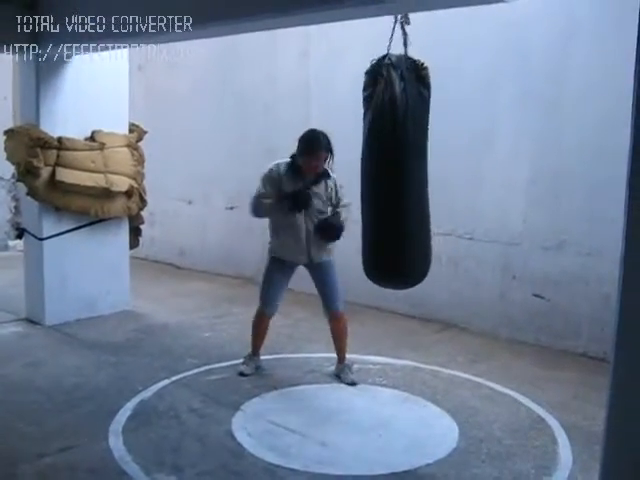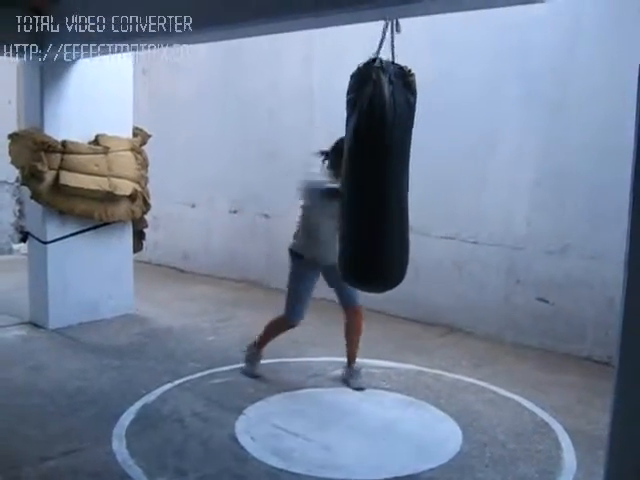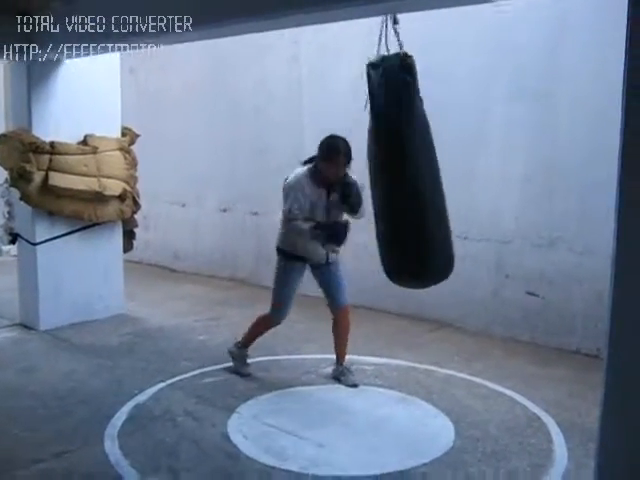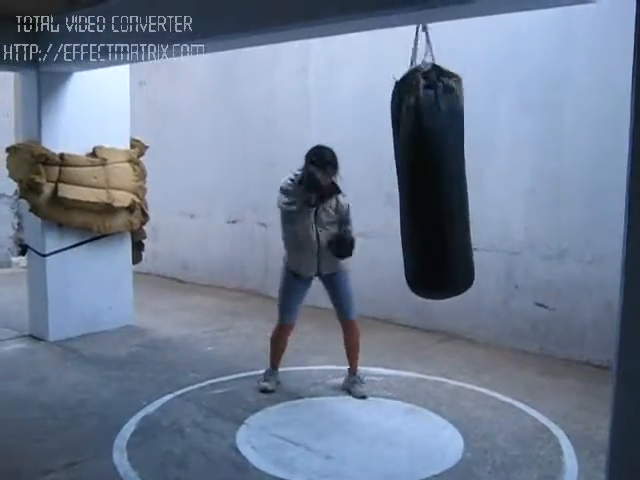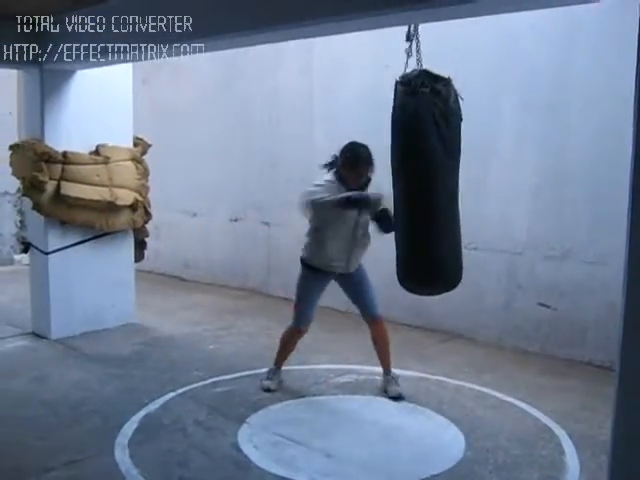
dt=0.4s
person 1, frame 1
left shoulder: (329, 180)
right shoulder: (278, 173)
left elbow: (339, 207)
right elbow: (257, 207)
left wrist: (337, 220)
right wrist: (286, 203)
left hip: (319, 254)
right hip: (283, 254)
left knee: (336, 311)
right knee: (265, 310)
left ankle: (342, 363)
right ankle: (254, 356)
person 1, frame 2
left shoulder: (338, 182)
right shoulder: (325, 184)
right elbow: (310, 191)
left hip: (335, 257)
right hip: (308, 257)
left knee: (355, 309)
right knee: (292, 318)
left ankle: (351, 367)
right ankle: (255, 350)
person 1, frame 3
left shoulder: (340, 181)
right shoulder: (299, 181)
left elbow: (356, 212)
right elbow: (292, 223)
left wrist: (354, 198)
right wrist: (321, 230)
left hip: (325, 254)
right hip: (293, 252)
left knee: (342, 309)
right knee: (277, 314)
left ankle: (340, 365)
right ankle: (238, 350)
person 1, frame 4
left shoulder: (337, 196)
right shoulder: (291, 186)
left elbow: (345, 223)
right elbow: (292, 219)
left wrist: (346, 238)
right wrist: (310, 197)
left hip: (332, 265)
right hip: (298, 266)
left knee: (349, 321)
right knee: (285, 323)
left ankle: (353, 376)
right ankle: (272, 372)
person 1, frame 5
left shoulder: (361, 187)
right shoulder: (327, 185)
left elbow: (366, 213)
right elbow: (309, 203)
left wrist: (383, 217)
right wrist: (351, 199)
left hip: (350, 266)
right hip: (317, 266)
left knee: (376, 320)
right knee: (300, 326)
left ankle: (388, 376)
right ankle: (275, 370)
